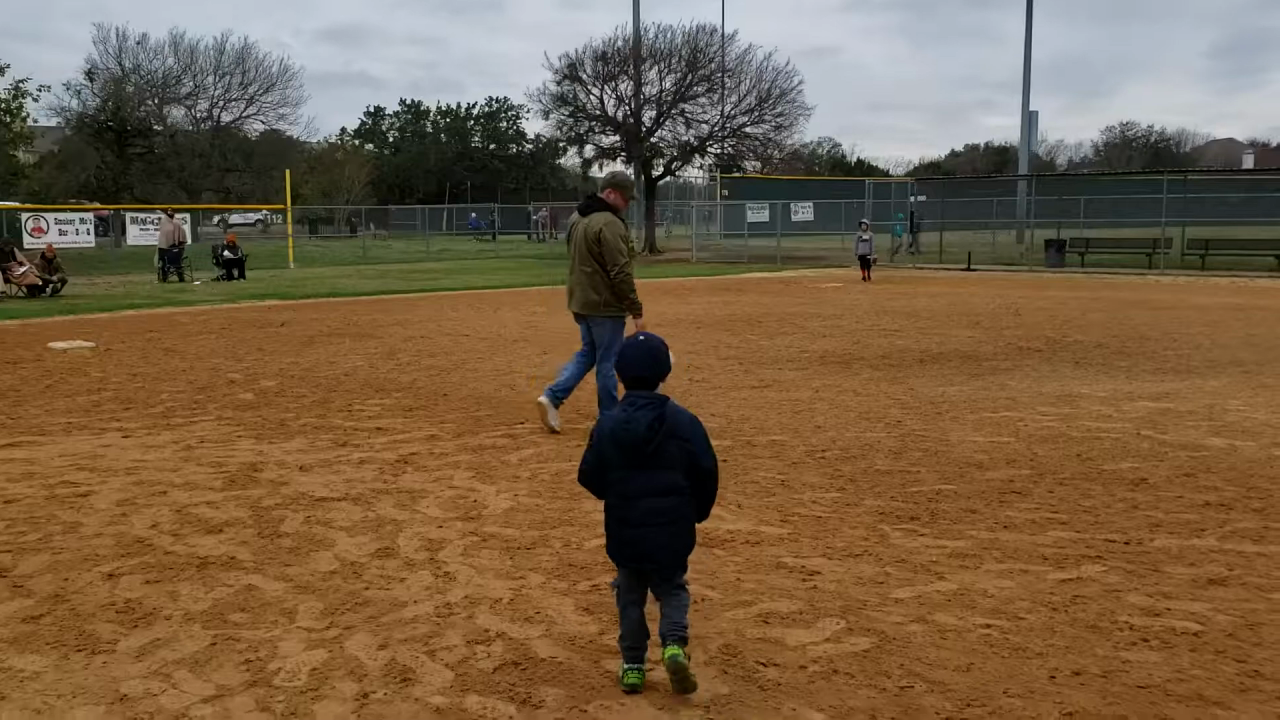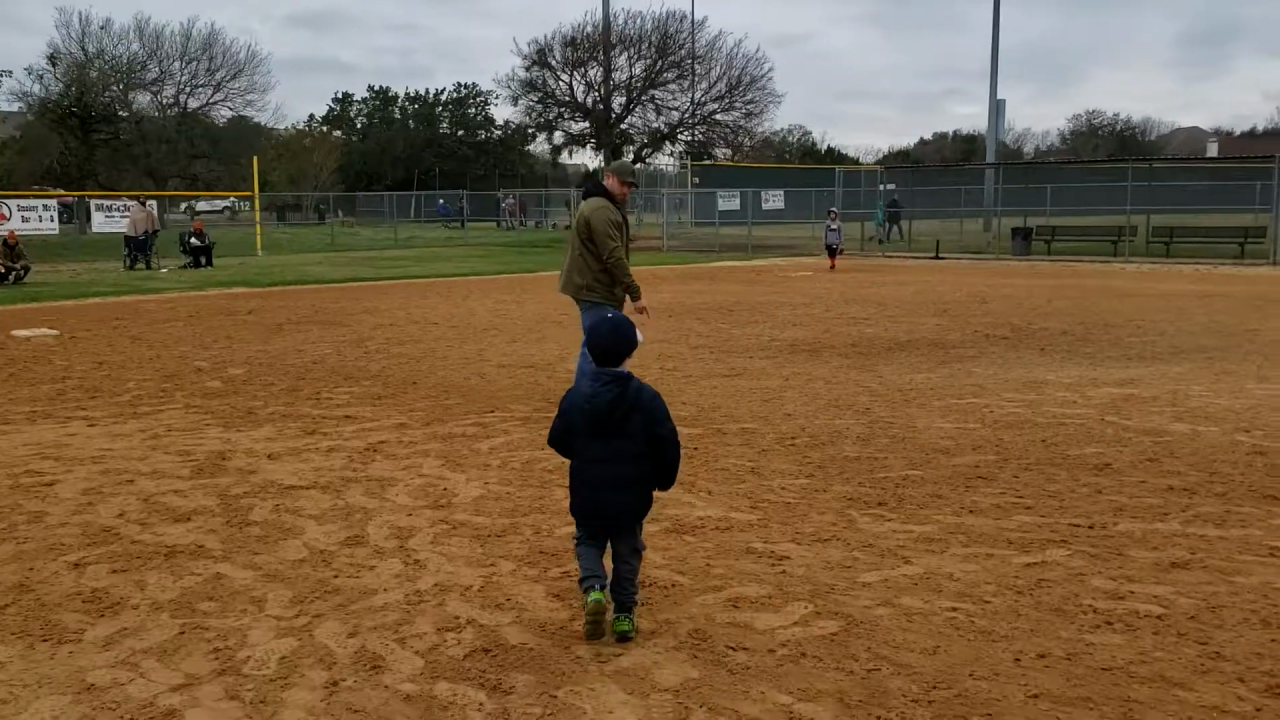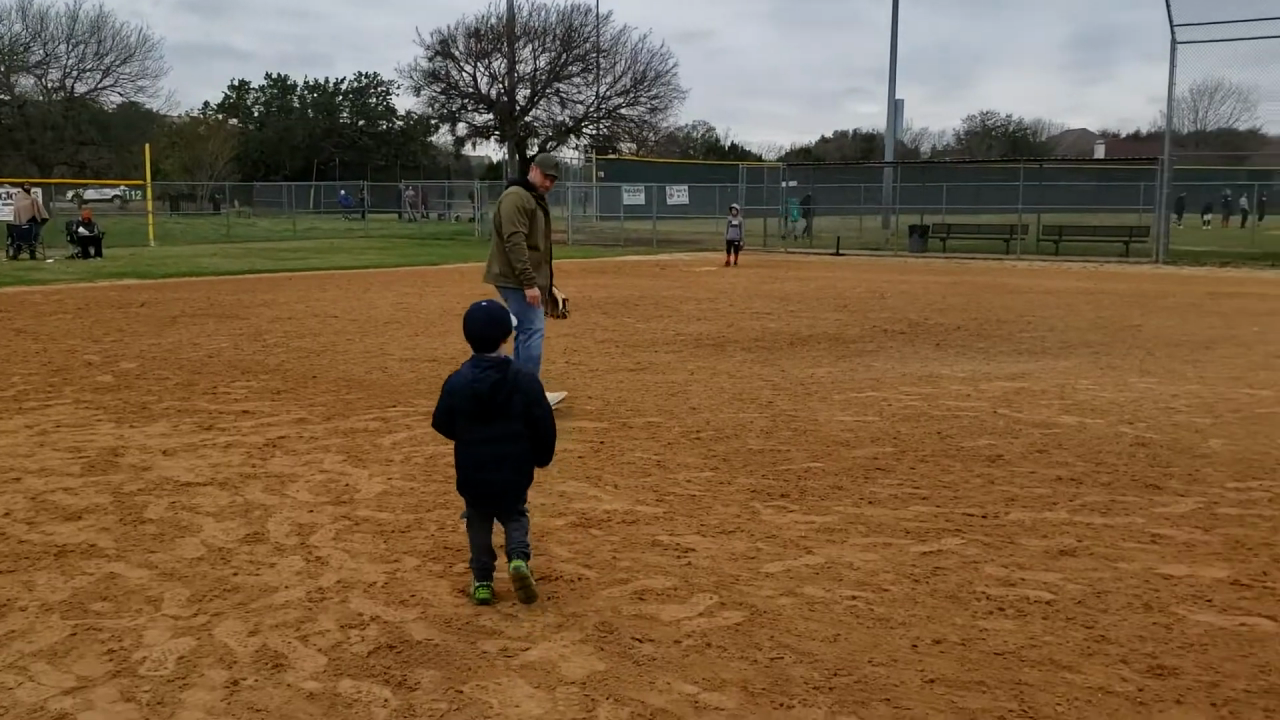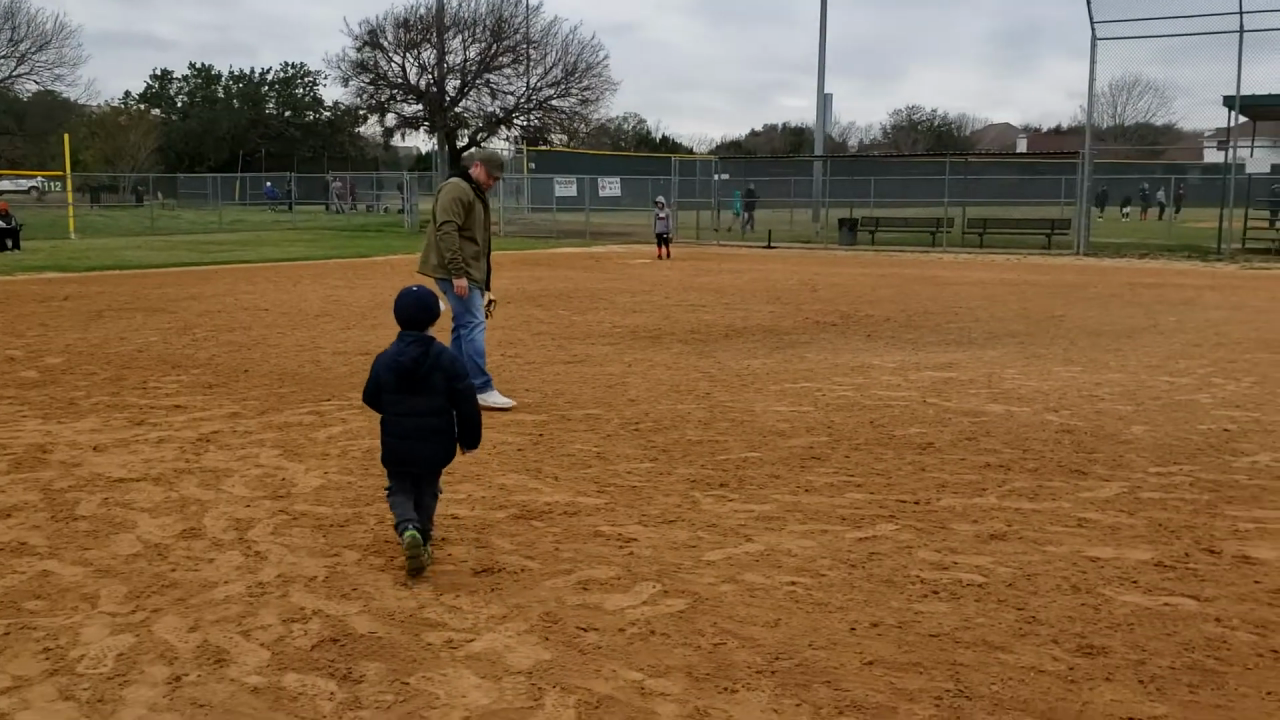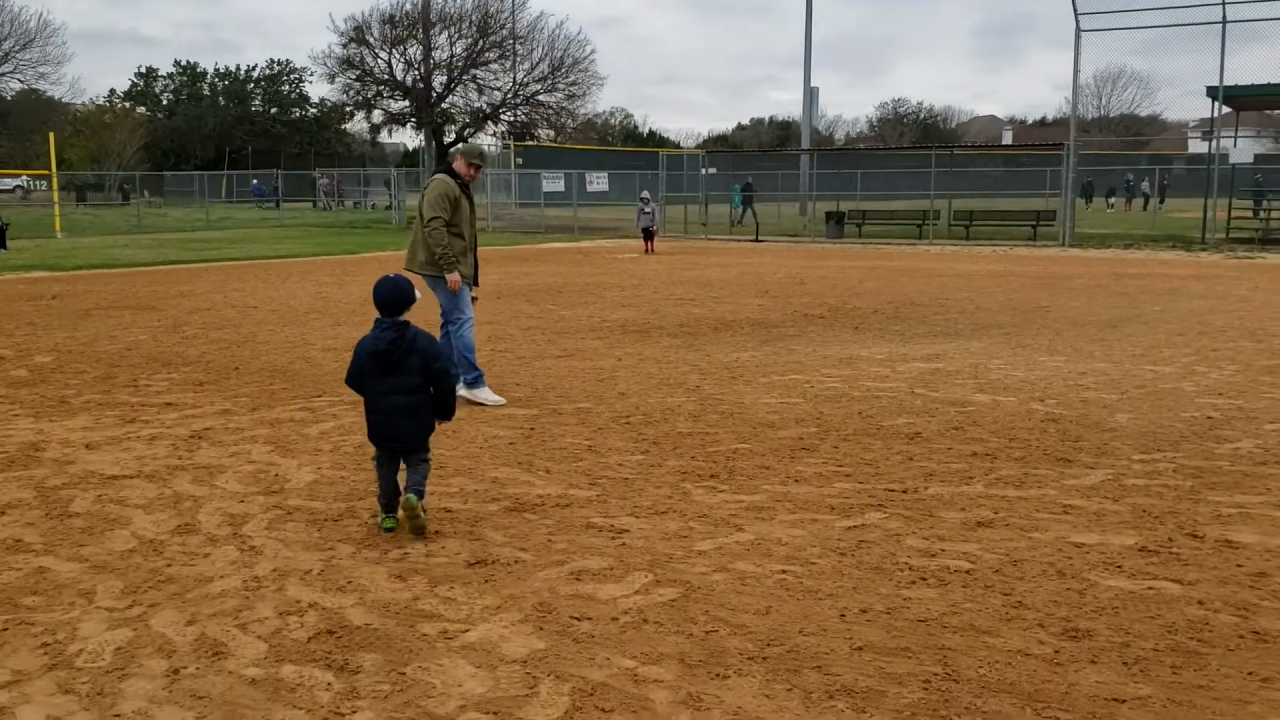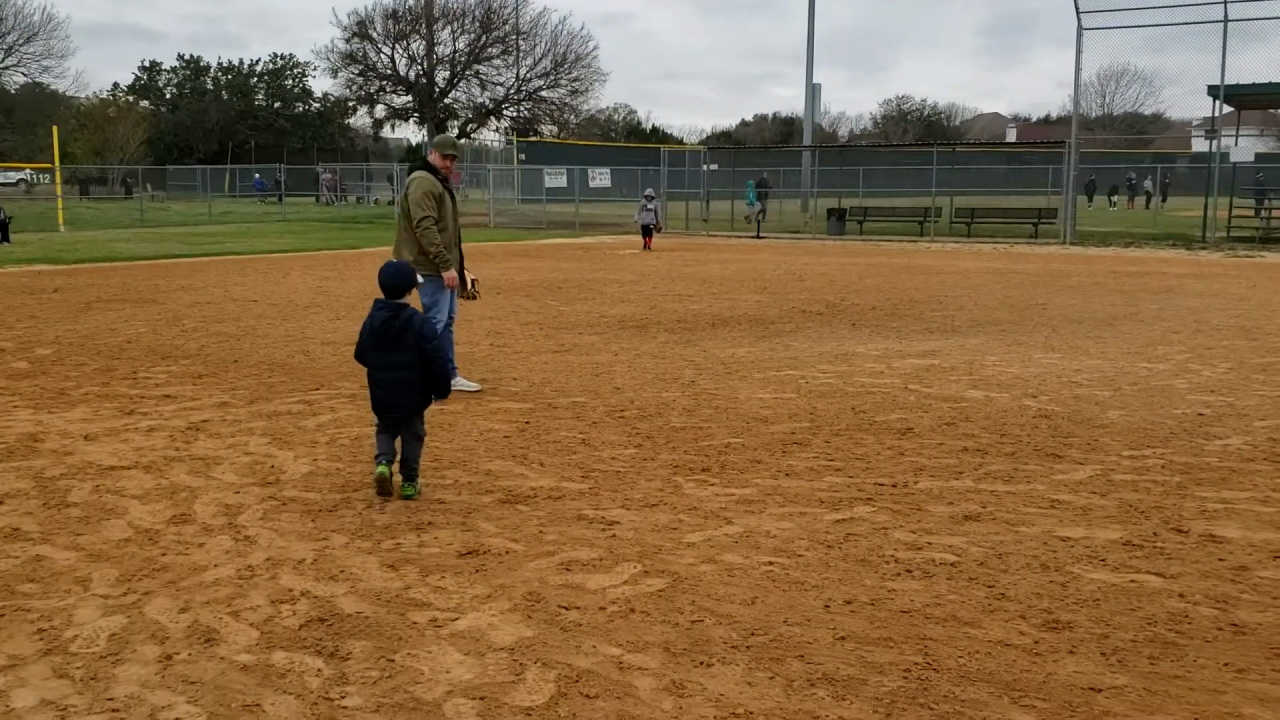
dt=0.4s
person 1, frame 1
left shoulder: (607, 426)
right shoulder: (684, 422)
left elbow: (590, 478)
right elbow: (705, 474)
right wrist: (698, 512)
left hip: (626, 530)
right hip: (672, 529)
left knee: (631, 593)
right knee: (671, 589)
left ankle: (633, 663)
right ankle: (675, 646)
person 1, frame 2
left shoulder: (576, 396)
right shoulder: (647, 397)
left elbow: (558, 441)
right elbow: (667, 446)
right wrist: (662, 480)
left hip: (588, 494)
right hip: (631, 493)
left knee: (589, 544)
right knee: (627, 550)
left ankle: (594, 590)
right ankle: (624, 615)
person 1, frame 3
left shoulder: (457, 381)
right shoulder: (524, 379)
left elbow: (442, 424)
right elbow: (543, 425)
right wrist: (541, 457)
left hip: (473, 470)
right hip: (513, 469)
left knee: (479, 521)
right knee: (515, 516)
left ankle: (483, 581)
right ankle: (519, 563)
person 1, frame 4
left shoulder: (385, 360)
right shoulder: (447, 359)
left elbow: (372, 399)
right elbow: (466, 403)
right wrist: (469, 439)
left hip: (397, 444)
right hip: (435, 444)
left knee: (399, 491)
right knee: (427, 491)
left ankle: (409, 531)
right ankle: (422, 541)
person 1, frame 5
left shoulder: (366, 344)
right shoulder: (423, 341)
left elbow: (354, 381)
right elbow: (444, 380)
right wrist: (445, 410)
left hip: (381, 421)
right hip: (416, 419)
left knee: (386, 463)
right knee: (418, 459)
left ankle: (388, 513)
right ankle: (413, 497)
person 1, frame 6
left shoulder: (371, 322)
right shoulder: (420, 323)
left elbow: (361, 356)
right elbow: (437, 360)
right wrist: (441, 390)
left hip: (382, 393)
right hip: (413, 393)
left knee: (386, 430)
right knee: (412, 433)
left ankle: (383, 465)
right ankle: (409, 481)
person 2, frame 1
left shoulder: (578, 218)
right shoulder: (609, 223)
right elbow: (621, 273)
right wrist: (636, 311)
left hip: (583, 301)
right hip: (604, 305)
left knee: (588, 354)
right knee: (609, 360)
left ankle: (552, 397)
person 2, frame 2
left shoulder: (593, 204)
right shoulder: (600, 208)
right elbow: (614, 257)
right wrist: (635, 294)
left hip: (590, 287)
right hip: (593, 289)
person 2, frame 3
left shoulder: (538, 201)
right shoulder: (515, 197)
right elbow: (515, 243)
left wrist: (546, 282)
right wrist: (530, 283)
left hip: (531, 280)
right hip: (517, 281)
left knee: (529, 332)
right knee: (533, 331)
person 2, frame 4
left shoulder: (477, 194)
right shoulder: (456, 189)
right elbow: (447, 232)
left wrist: (484, 285)
right wrist: (458, 273)
left hip: (470, 273)
right hip: (456, 273)
left knee: (464, 325)
right knee: (473, 324)
right ankle: (482, 389)
person 2, frame 5
left shoulder: (462, 190)
right shoulder: (441, 185)
right elbow: (434, 228)
left wrist: (470, 278)
right wrist: (450, 268)
left hip: (456, 269)
right hip: (443, 268)
left knee: (453, 322)
right knee: (462, 321)
right ankle: (474, 384)
person 2, frame 6
left shoulder: (440, 182)
right shoulder: (422, 182)
right elbow: (425, 228)
left wrist: (454, 265)
right wrist: (446, 265)
left hip: (440, 265)
right hip: (428, 265)
left knee: (446, 319)
right knee: (434, 320)
left ankle: (446, 375)
